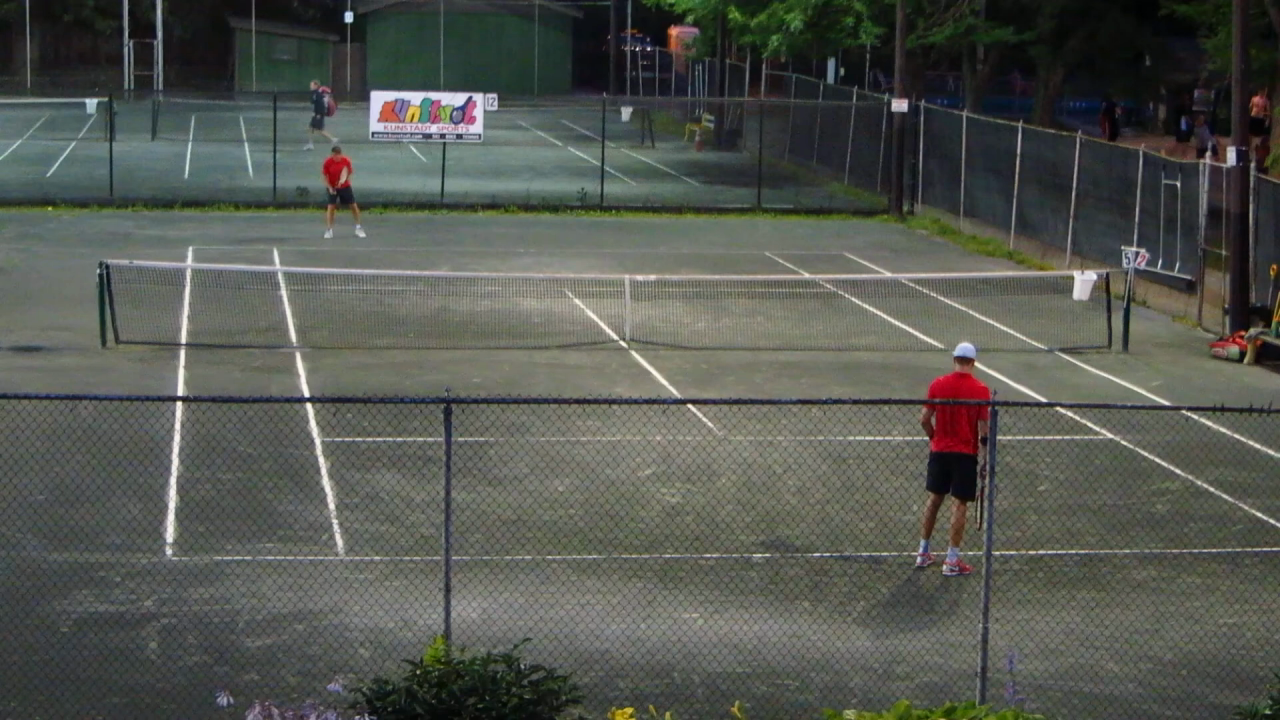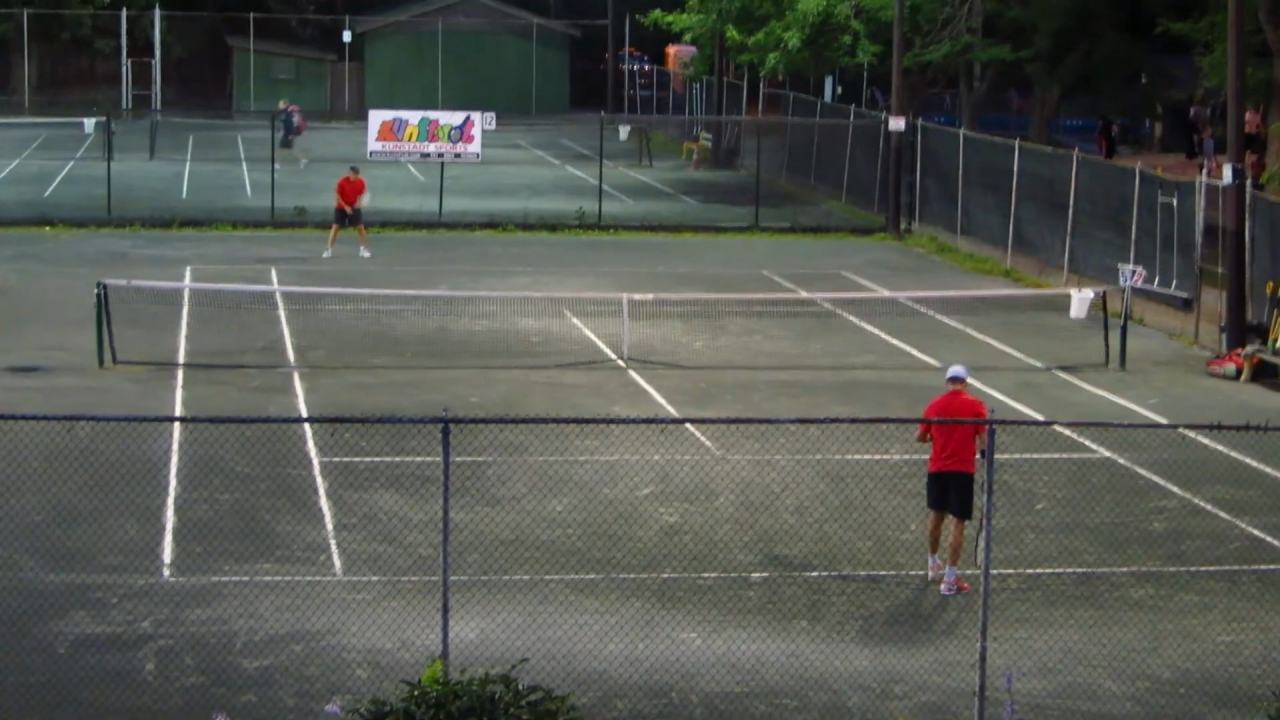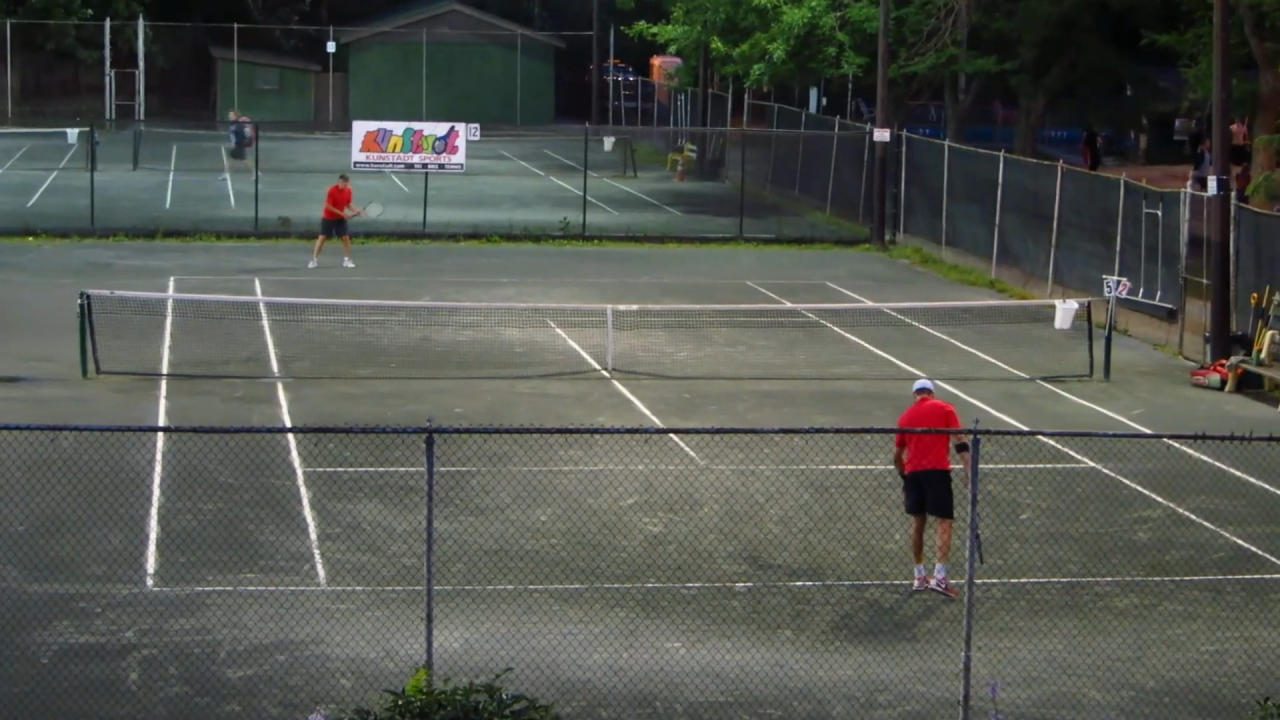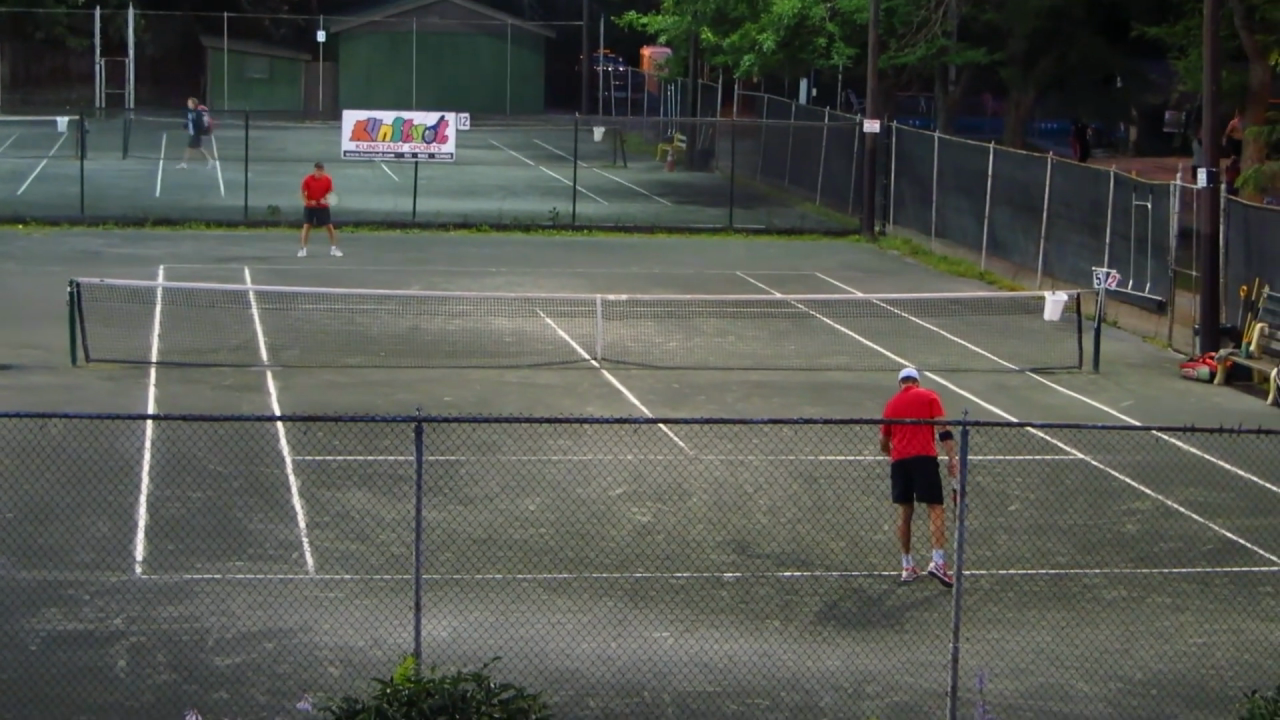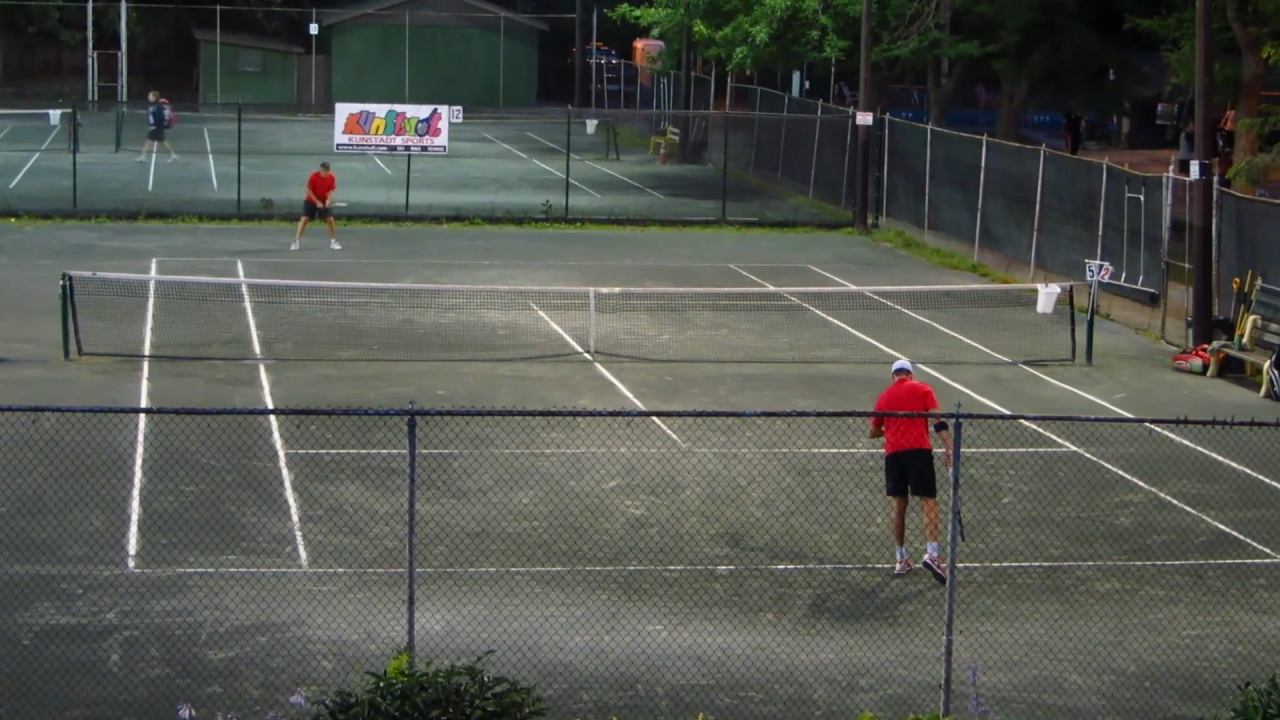
dt=0.5s
person 1, frame 1
left shoulder: (937, 384)
right shoulder: (980, 390)
left elbow: (925, 420)
right elbow: (983, 429)
left hip: (939, 451)
right hip: (965, 454)
left knee: (934, 500)
right knee: (960, 505)
left ankle: (923, 553)
right ankle: (952, 561)
person 1, frame 2
left shoulder: (934, 405)
right shoulder: (975, 405)
left elbow: (920, 437)
right elbow: (983, 443)
left hip: (936, 469)
right hip: (962, 470)
left knee: (936, 516)
right knee: (958, 523)
left ankle: (933, 566)
right ankle: (949, 580)
person 1, frame 3
left shoulder: (906, 416)
right shoulder: (945, 408)
left elbow: (897, 456)
right elbow: (959, 441)
left wrist: (904, 476)
right wrist: (967, 469)
left hip: (912, 472)
right hip: (937, 471)
left knee: (917, 523)
right knee: (944, 522)
left ankle: (919, 576)
right ankle: (939, 575)
person 1, frame 4
left shoulder: (891, 404)
right shoulder: (929, 396)
left elbow: (884, 443)
right elbow: (942, 429)
right wrist: (952, 458)
left hip: (899, 461)
right hip: (924, 458)
left knee: (905, 513)
right knee: (936, 509)
left ankle: (907, 566)
right ankle: (937, 561)
person 1, frame 5
left shoulder: (884, 396)
right shoulder: (923, 388)
left elbow: (873, 432)
right elbow: (938, 420)
right wrist: (948, 447)
left hip: (893, 453)
right hip: (918, 450)
left knee: (898, 505)
right knee: (928, 502)
left ankle: (901, 559)
right ankle: (932, 553)
